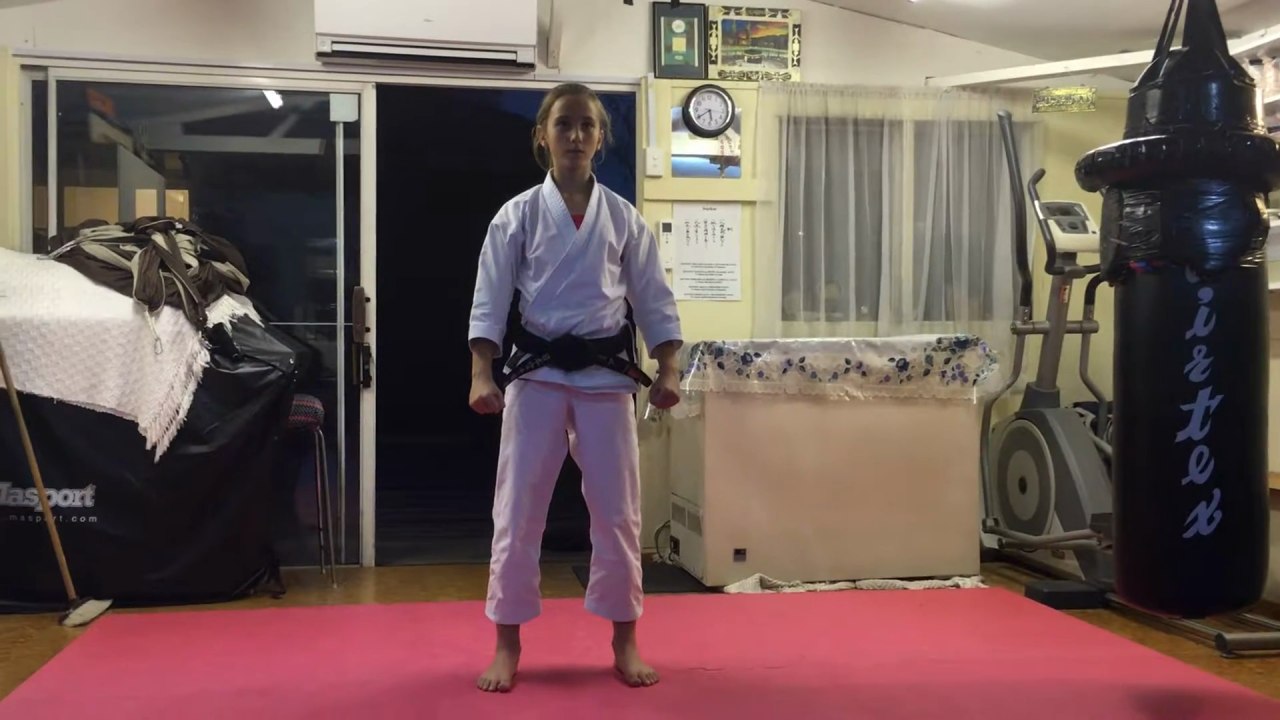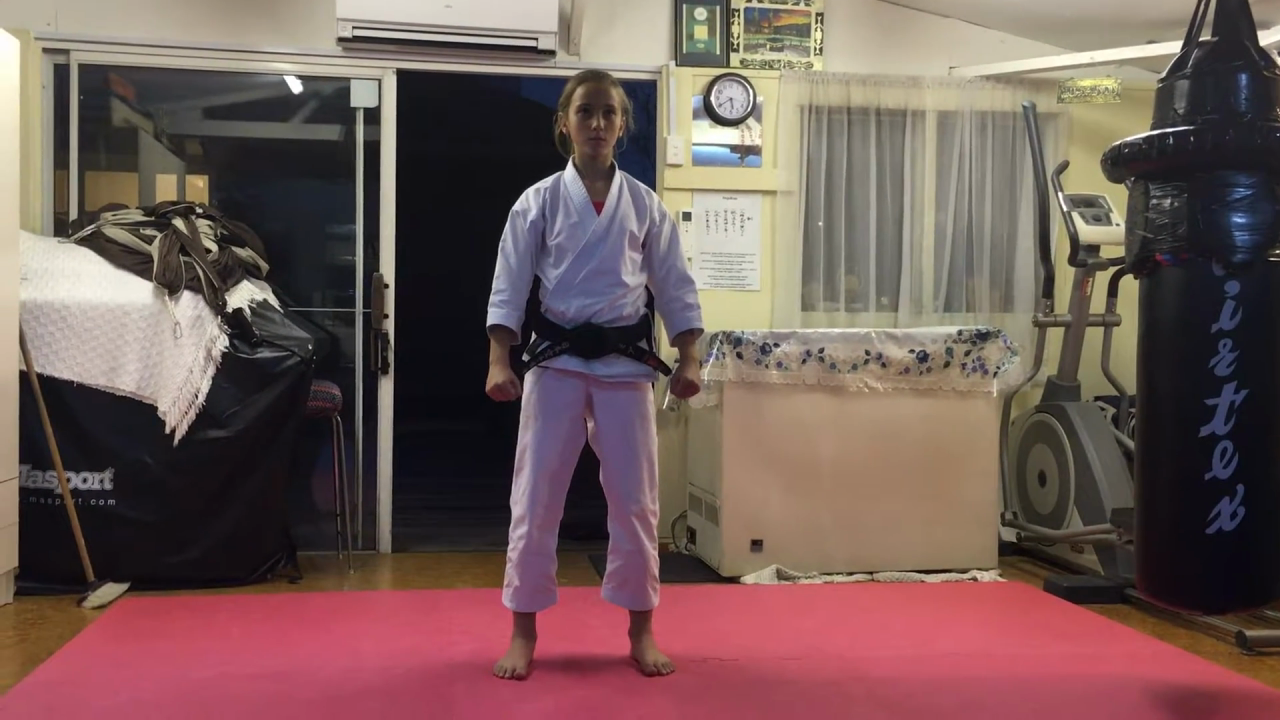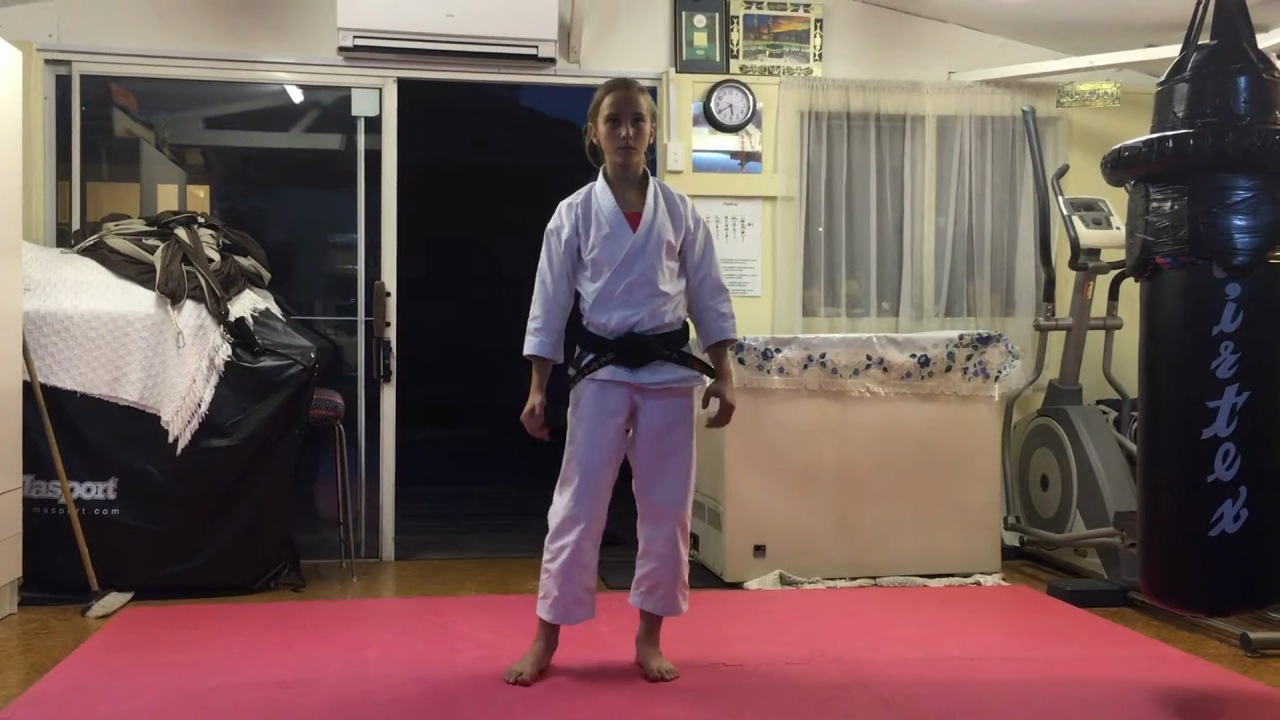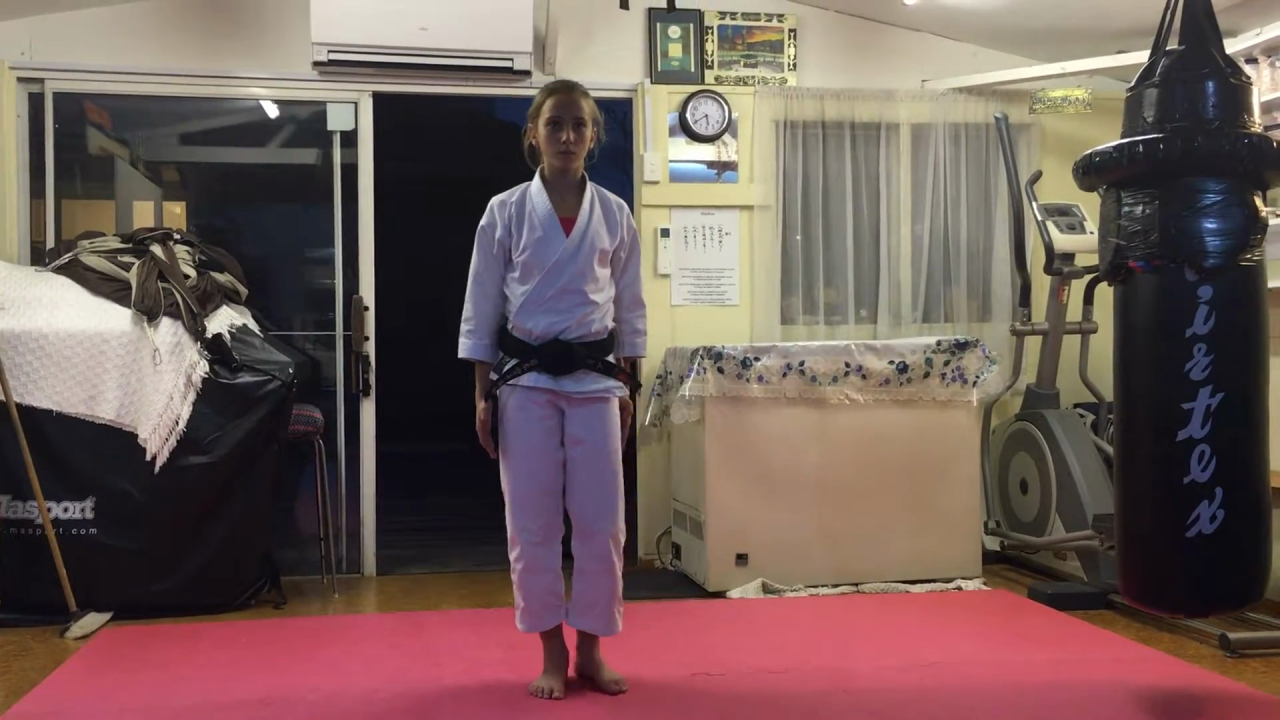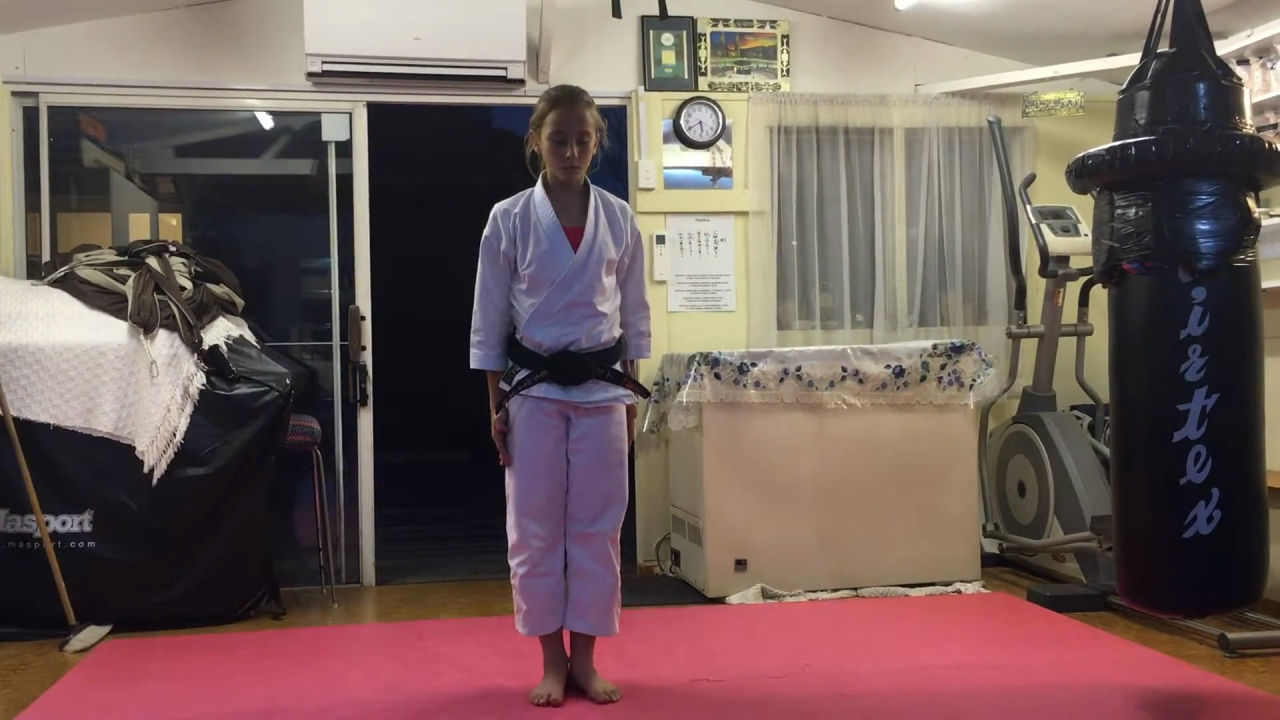
dt=1s
person 1, frame 1
left shoulder: (624, 217)
right shoulder: (518, 214)
left elbow: (653, 298)
right elbow: (490, 298)
left wrist: (668, 370)
right wrist: (481, 375)
left hip: (606, 375)
right hip: (536, 373)
left knee: (617, 510)
right knee: (518, 509)
left ankle: (624, 640)
right ankle: (507, 643)
person 1, frame 2
left shoulder: (644, 205)
right shoulder: (539, 201)
left elbow: (674, 285)
right elbow: (509, 286)
left wrist: (688, 359)
right wrist: (499, 362)
left hip: (625, 363)
right hip: (556, 360)
left knee: (635, 498)
right knee: (536, 496)
left ankle: (641, 628)
right ankle: (523, 630)
person 1, frame 3
left shoulder: (679, 211)
right shoulder: (574, 213)
left elbow: (709, 296)
right elbow: (550, 302)
left wrist: (722, 375)
right wrist: (538, 387)
left hip: (669, 371)
right hip: (602, 370)
left knee: (666, 507)
right knee: (579, 503)
left ankle: (649, 637)
right ankle: (546, 636)
person 1, frame 4
left shoulder: (614, 214)
right shoulder: (506, 211)
left elbow: (630, 307)
right elbow: (482, 307)
left wrist: (626, 388)
right wrist: (483, 394)
left hip: (594, 379)
right hip: (526, 379)
left knee: (600, 519)
right knee: (533, 521)
left ankle: (590, 648)
right ankle: (553, 652)
person 1, frame 5
left shoulder: (618, 219)
right shoulder: (509, 219)
left elbow: (634, 312)
right elbow: (490, 318)
left wrist: (628, 393)
right wrist: (497, 405)
left hip: (600, 387)
right hip: (533, 388)
left knee: (596, 526)
right knee: (535, 527)
left ankle: (585, 657)
right ankle: (552, 661)
